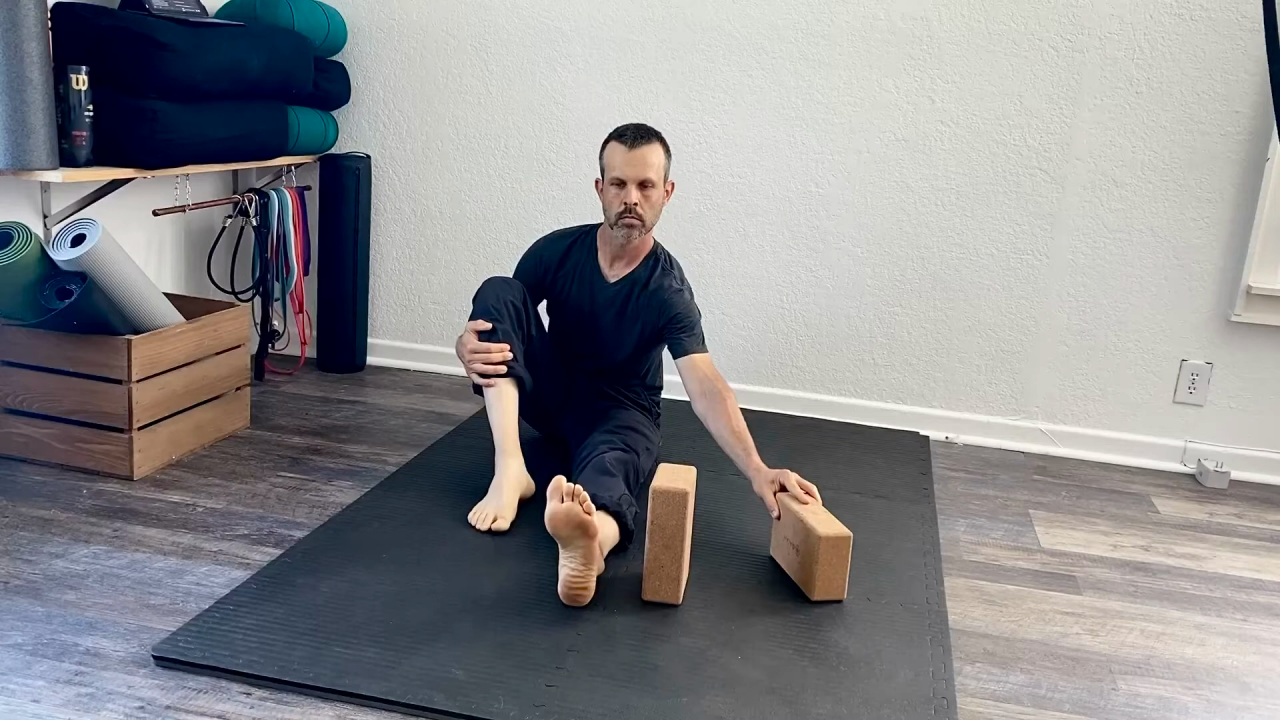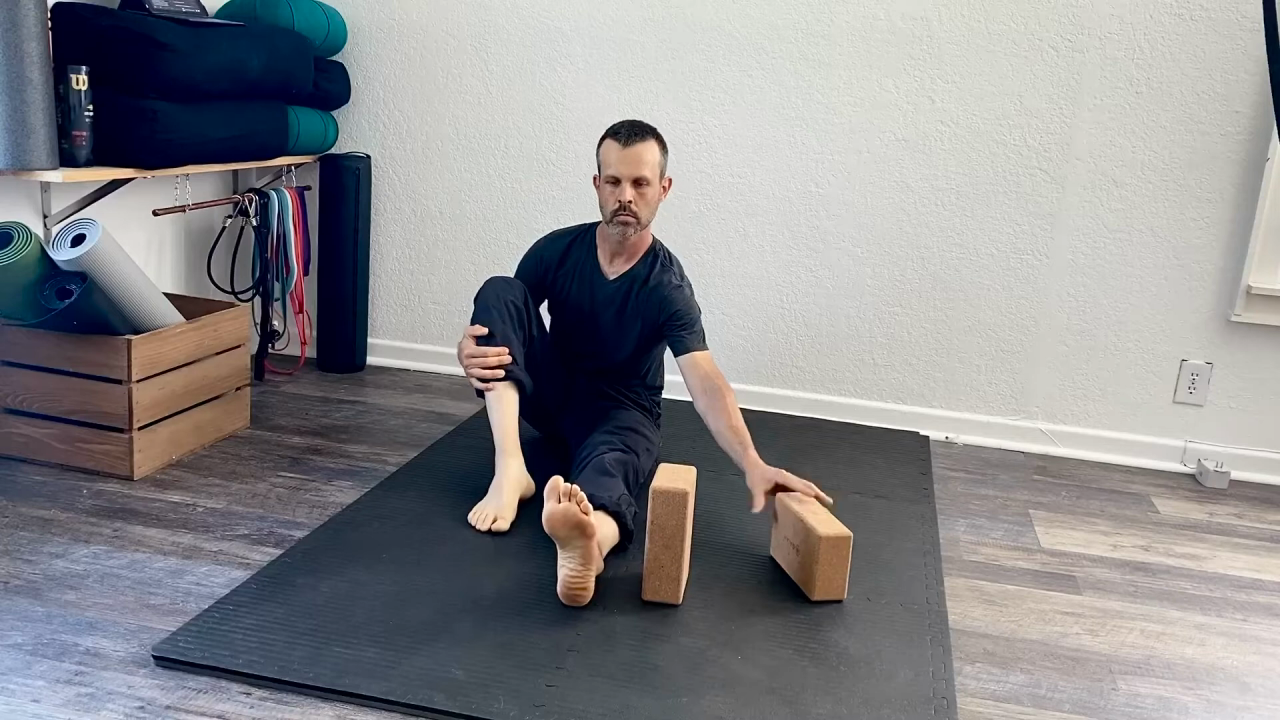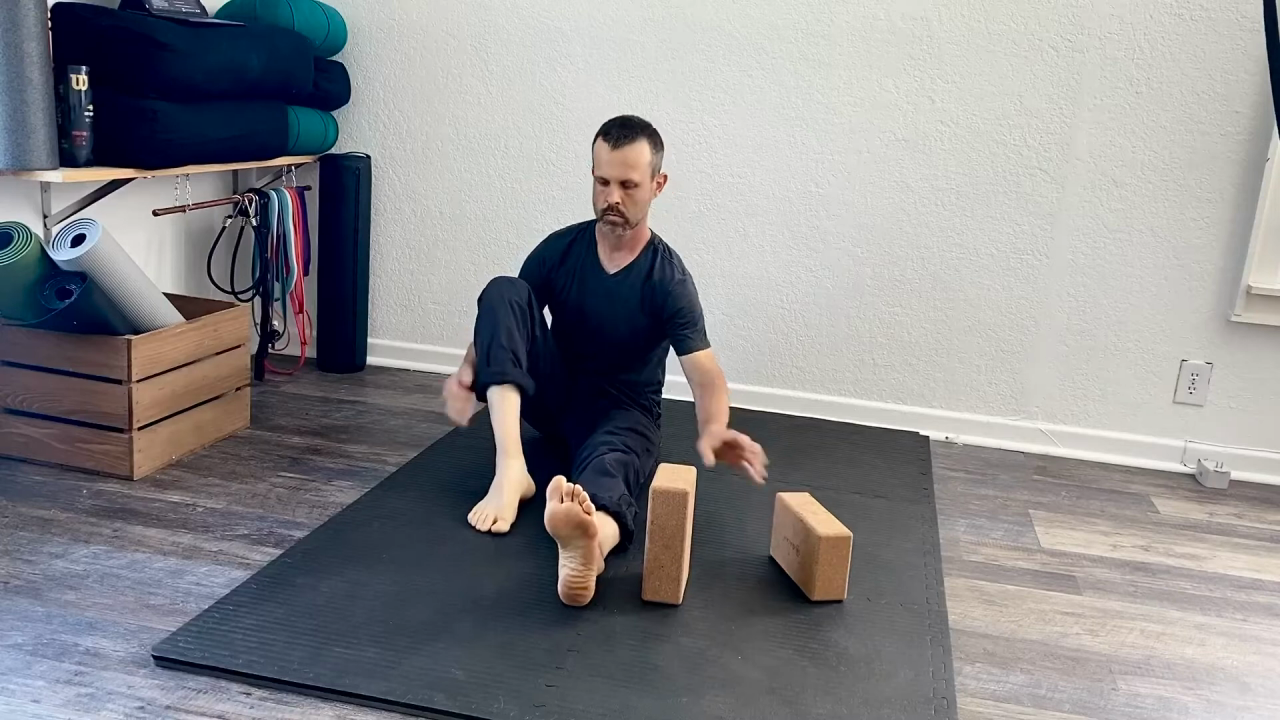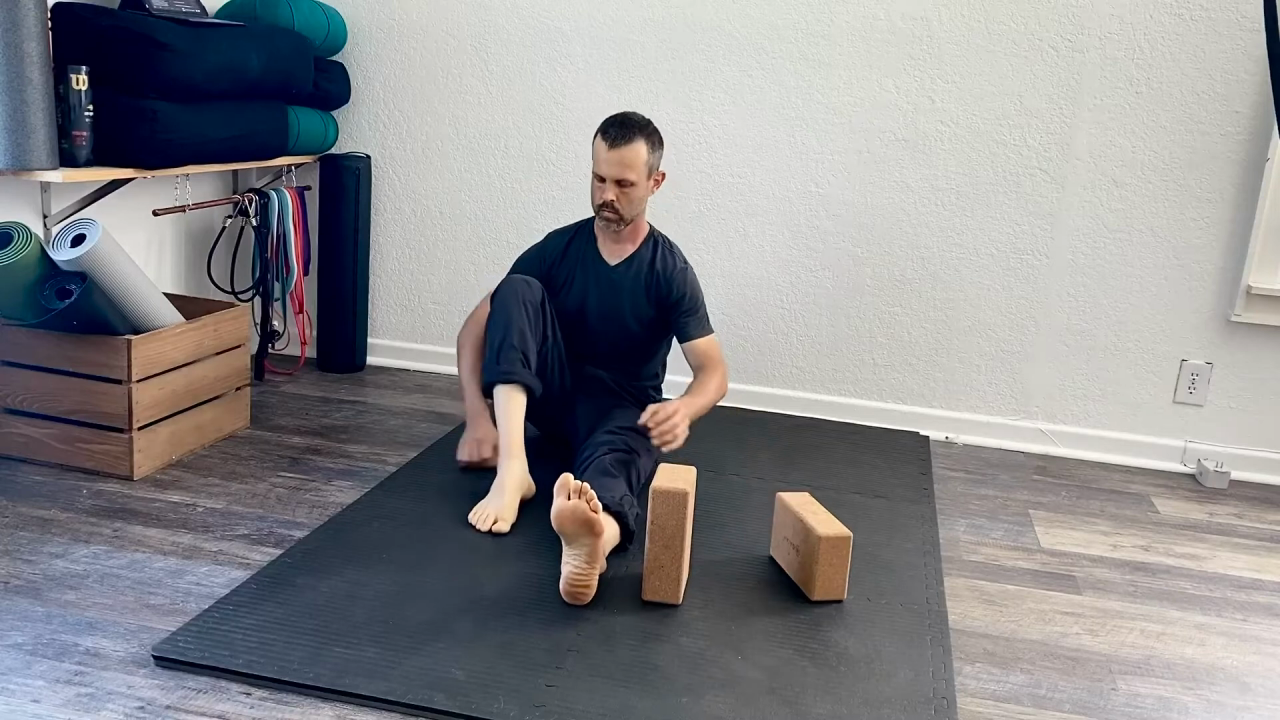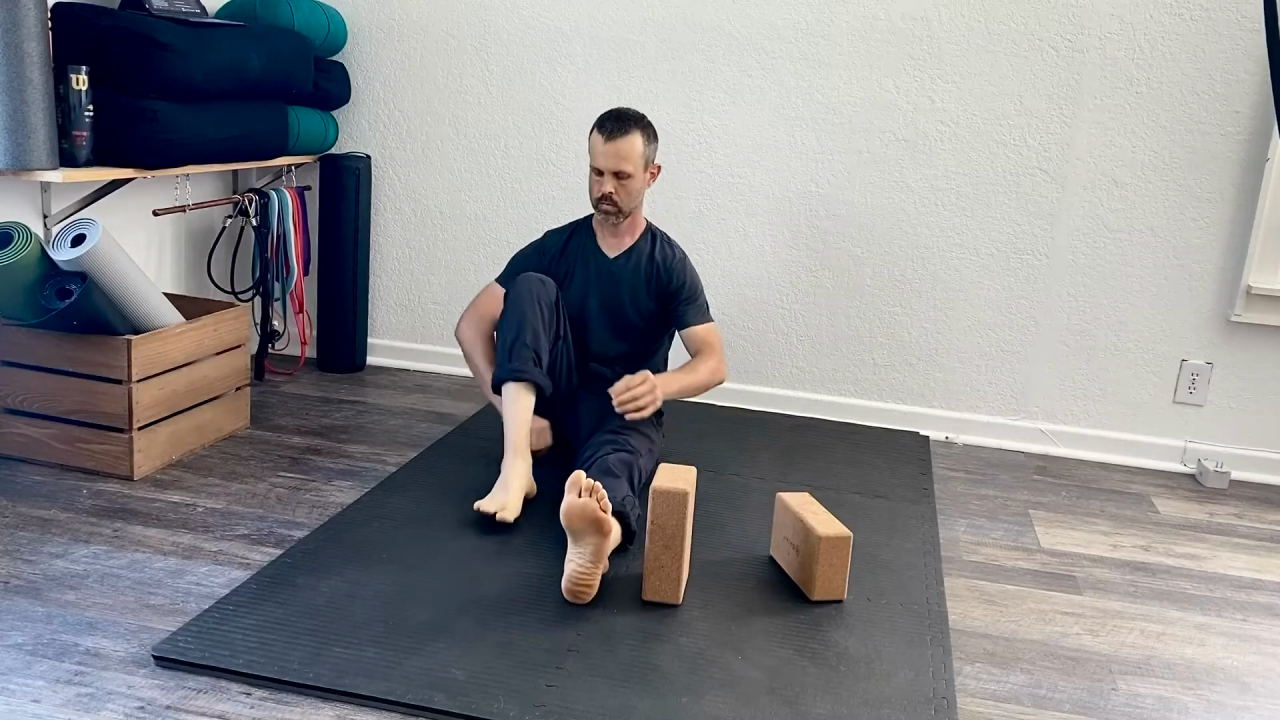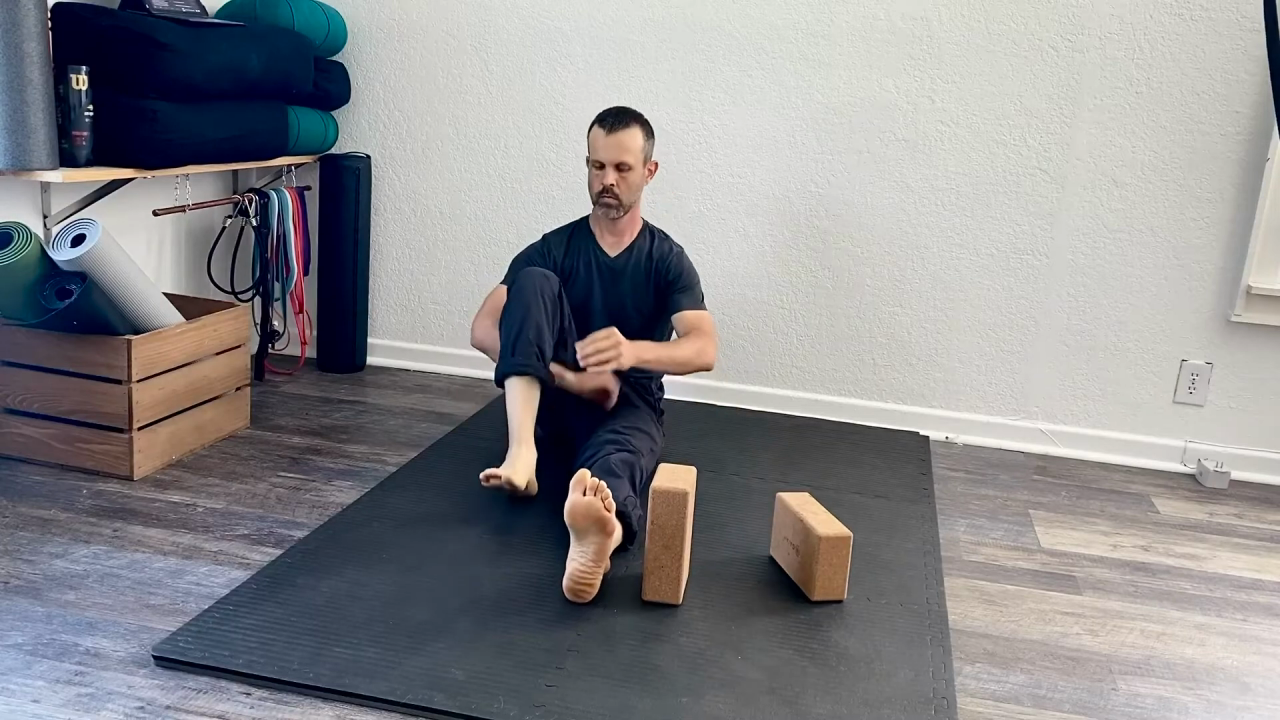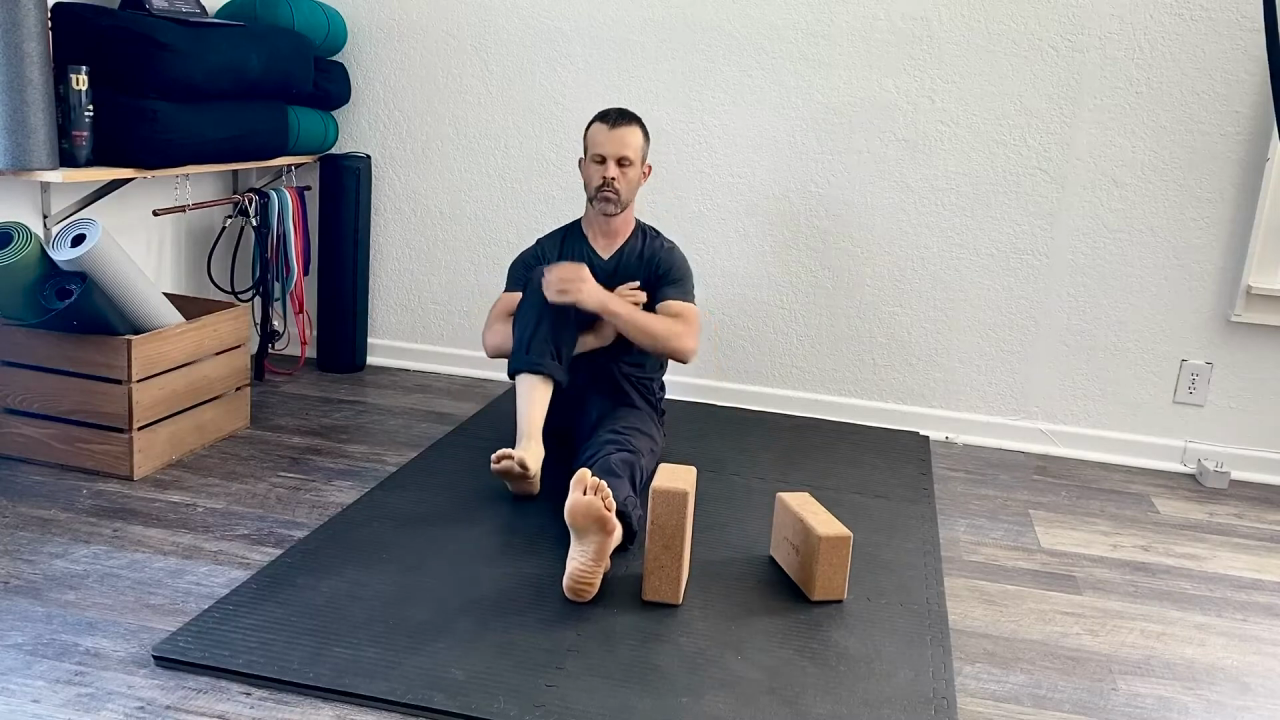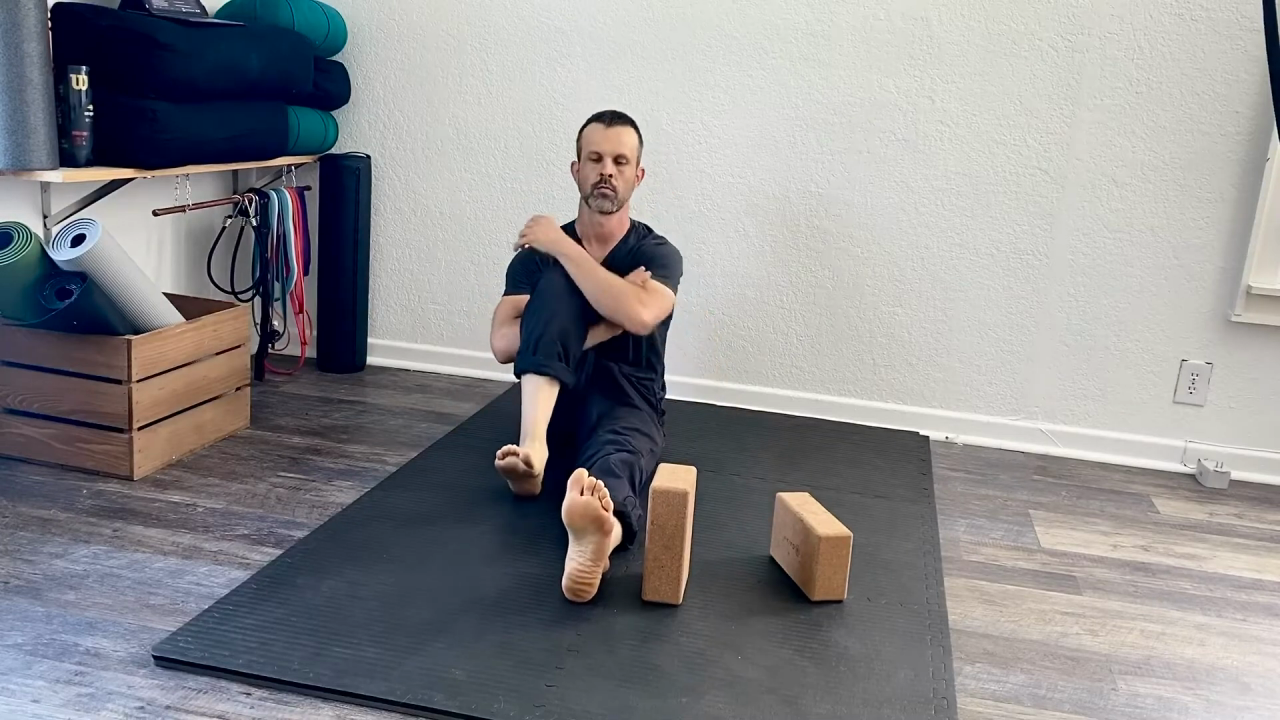
dt=0.2s
person 1, frame 1
left shoulder: (668, 289)
right shoulder: (556, 251)
left elbow: (706, 386)
right elbow: (498, 315)
left wrist: (756, 469)
right wrist: (470, 346)
left hip: (621, 408)
right hip: (551, 393)
left knee: (609, 465)
right knee: (497, 291)
left ankle: (589, 544)
right ankle: (509, 470)
person 1, frame 2
left shoulder: (667, 286)
right shoulder: (556, 250)
left elbow: (705, 383)
right elbow: (499, 315)
left wrist: (753, 466)
right wrist: (470, 350)
left hip: (621, 407)
right hip: (551, 393)
left knee: (608, 466)
right knee: (498, 291)
left ankle: (587, 543)
right ankle: (510, 469)
person 1, frame 3
left shoulder: (669, 280)
right shoulder: (558, 250)
left elbow: (706, 375)
right elbow: (498, 322)
left wrist: (713, 429)
right wrist: (470, 373)
left hip: (623, 409)
right hip: (552, 393)
left knee: (608, 469)
right knee: (504, 291)
left ankle: (588, 543)
right ankle: (510, 468)
person 1, frame 4
left shoulder: (669, 271)
right shoulder: (558, 247)
left elbow: (712, 368)
right elbow: (479, 326)
left wrist: (683, 410)
right wrist: (478, 417)
left hip: (623, 408)
right hip: (555, 394)
left knee: (608, 468)
right knee: (517, 290)
left ankle: (592, 542)
right ankle: (513, 470)
person 1, frame 5
left shoulder: (669, 264)
right shoulder: (555, 247)
left elbow: (713, 361)
right elbow: (472, 324)
left wrist: (661, 385)
right wrist: (511, 408)
left hip: (624, 410)
right hip: (556, 397)
left knee: (612, 468)
right knee: (532, 288)
left ankle: (596, 541)
right ankle: (515, 468)
person 1, frame 6
left shoulder: (667, 259)
right shoulder: (553, 248)
left elbow: (705, 350)
right elbow: (483, 329)
left wrist: (632, 351)
right wrist: (559, 373)
left hip: (627, 406)
right hip: (555, 402)
left knee: (613, 468)
right knee: (535, 282)
left ankle: (596, 543)
right ankle: (522, 451)
person 1, frame 7
left shoulder: (662, 256)
right shoulder: (547, 251)
left elbow: (684, 343)
right elbow: (495, 339)
left wrist: (601, 301)
right wrist: (597, 330)
left hip: (627, 406)
right hip: (556, 400)
left knee: (613, 466)
right knee: (542, 282)
left ankle: (597, 540)
right ankle: (531, 446)
person 1, frame 8
left shoulder: (657, 253)
right shoulder: (535, 255)
left elbow: (640, 318)
right elbow: (503, 344)
left wrist: (563, 246)
right wrist: (606, 324)
left hip: (627, 406)
right hip: (555, 402)
left knee: (612, 469)
right knee: (556, 288)
left ankle: (595, 541)
right ankle: (533, 448)
